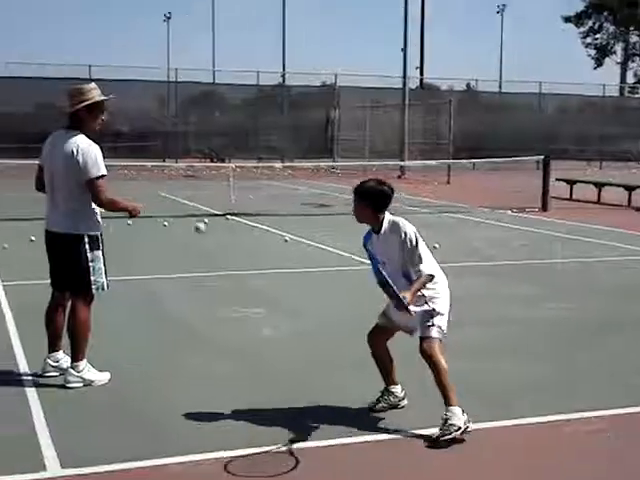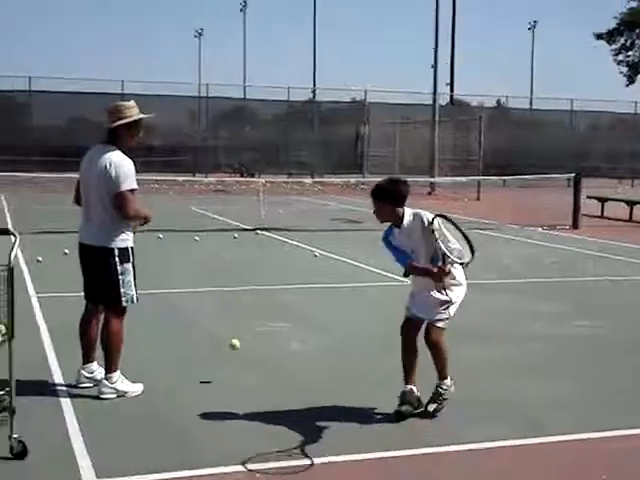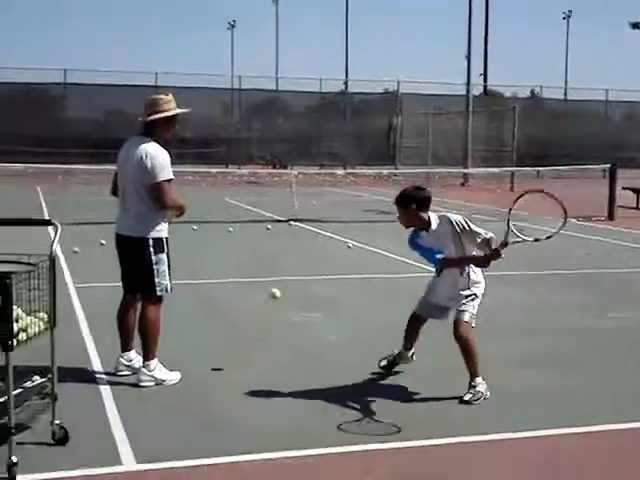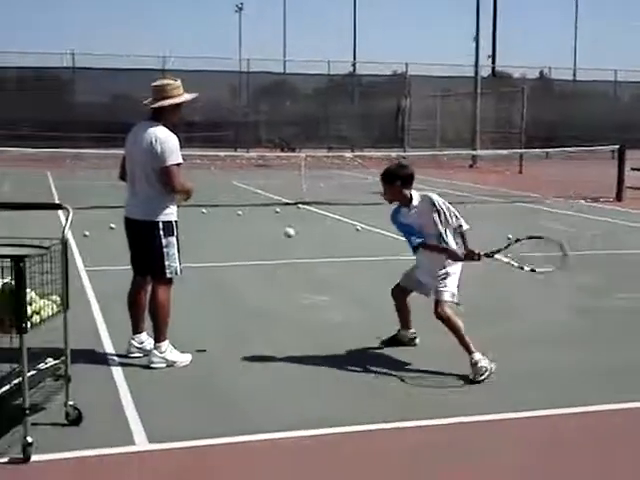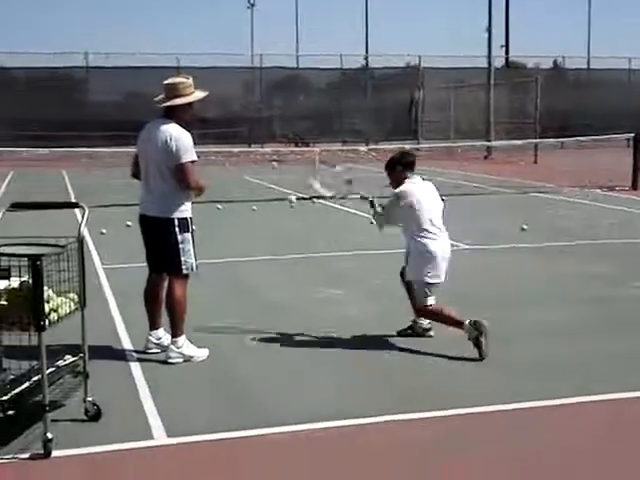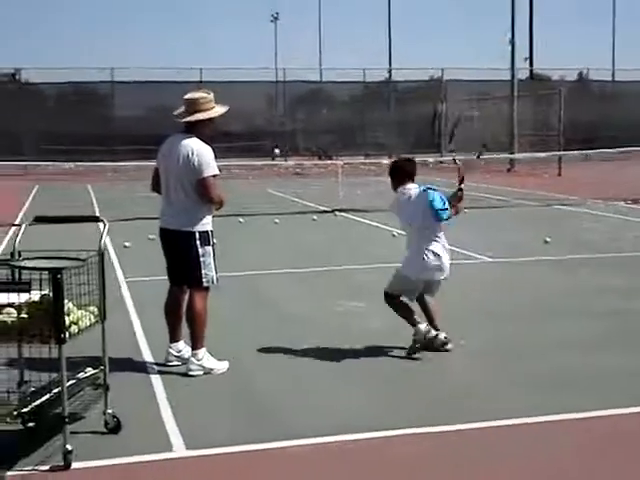
dt=0.2s
person 1, frame 1
left shoulder: (52, 141)
right shoulder: (86, 148)
left elbow: (41, 183)
right elbow: (102, 199)
right wrist: (130, 207)
left hip: (55, 230)
right hip: (80, 234)
left knee: (60, 295)
right knee: (82, 299)
left ankle: (54, 358)
right ankle: (78, 368)
person 1, frame 2
left shoulder: (91, 155)
right shoulder: (120, 162)
left elbow: (79, 198)
right elbow: (128, 211)
right wrist: (145, 215)
left hip: (88, 242)
right hip: (112, 246)
left knee: (94, 307)
right knee: (115, 311)
left ankle: (88, 369)
right ankle: (111, 379)
person 1, frame 3
left shoulder: (128, 147)
right shoulder: (156, 153)
left elbow: (116, 189)
right elbow: (166, 200)
right wrist: (181, 205)
left hip: (125, 232)
right hip: (147, 237)
left knee: (131, 296)
right knee: (152, 300)
left ankle: (127, 357)
right ankle: (149, 367)
person 1, frame 4
left shoulder: (135, 132)
right shoulder: (165, 137)
left elbow: (124, 174)
right elbow: (174, 184)
right wrist: (188, 189)
left hip: (134, 216)
right hip: (157, 220)
left knee: (141, 278)
right knee: (162, 282)
left ankle: (138, 339)
right ankle: (161, 349)
person 1, frame 5
left shoulder: (147, 130)
right shoulder: (179, 135)
left elbow: (137, 172)
right elbow: (189, 181)
right wrist: (201, 186)
left hip: (149, 213)
right hip: (172, 216)
left knee: (157, 275)
right knee: (178, 278)
left ankle: (155, 335)
right ankle: (177, 343)
person 1, frame 6
left shoulder: (167, 145)
right shoulder: (200, 150)
left elbow: (156, 185)
right elbow: (211, 195)
right wrist: (221, 200)
left hip: (169, 227)
right hip: (193, 230)
left knee: (178, 288)
right knee: (199, 290)
left ankle: (176, 347)
right ankle: (198, 356)
person 2, frame 1
left shoulder: (403, 230)
right shoulder: (369, 240)
left elbow: (428, 271)
left wrist: (409, 293)
left hip: (430, 294)
right hip: (403, 296)
left knee: (429, 349)
right knee: (375, 338)
left ankle: (456, 415)
right ankle: (394, 391)
person 2, frame 2
left shoulder: (424, 220)
right shoulder: (389, 236)
right elbow: (408, 266)
left wrist: (446, 266)
right wrist: (429, 272)
left hip: (449, 283)
right hip: (424, 284)
left knee: (433, 335)
right knee: (408, 332)
left ankle: (444, 386)
right ankle: (410, 392)
person 2, frame 3
left shoulder: (452, 221)
right shoulder: (415, 239)
left elbow: (485, 238)
right elbow: (442, 262)
left wrist: (492, 251)
right wrist: (473, 258)
left hip: (468, 284)
right hip: (441, 284)
left knee: (461, 331)
right knee: (415, 321)
left ankle: (478, 383)
right ankle: (405, 354)
person 2, frame 4
left shoulder: (431, 201)
right shoulder: (397, 215)
left elbow: (459, 226)
right elbow: (419, 244)
left wrist: (466, 249)
right wrist: (447, 250)
left hip: (447, 264)
right hip: (425, 263)
left knee: (442, 310)
right knee: (398, 292)
left ankle: (479, 360)
right ankle: (406, 334)
person 2, frame 5
left shoulder: (400, 194)
right shoulder: (428, 186)
left elbow: (382, 220)
left wrist: (378, 211)
left hip: (428, 252)
right hip: (438, 247)
left knee: (425, 306)
right knee: (406, 275)
left ankle: (471, 327)
right ankle: (421, 323)
person 2, frame 6
left shoulder: (397, 200)
right shoulder: (426, 192)
left wrist: (450, 202)
right wrist: (453, 204)
left hip: (420, 258)
right hip: (441, 258)
left knee: (391, 296)
right knee: (421, 294)
left ankle: (421, 329)
right ankle: (437, 336)
